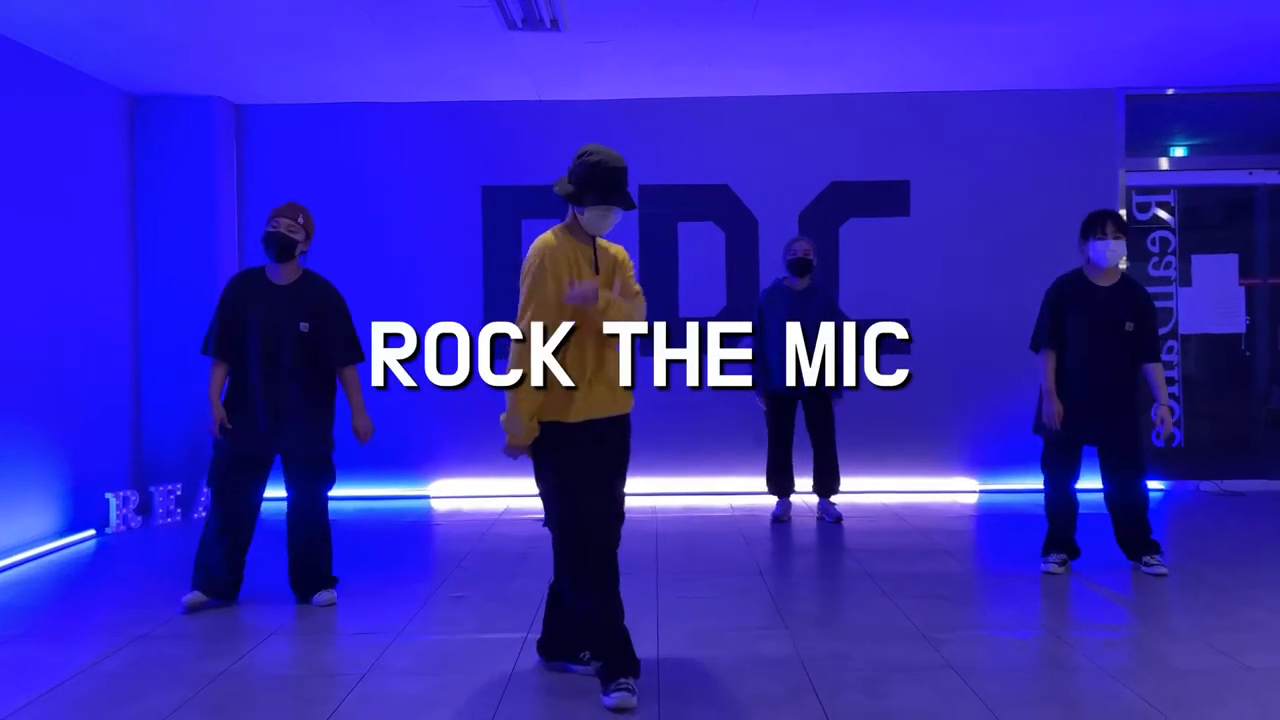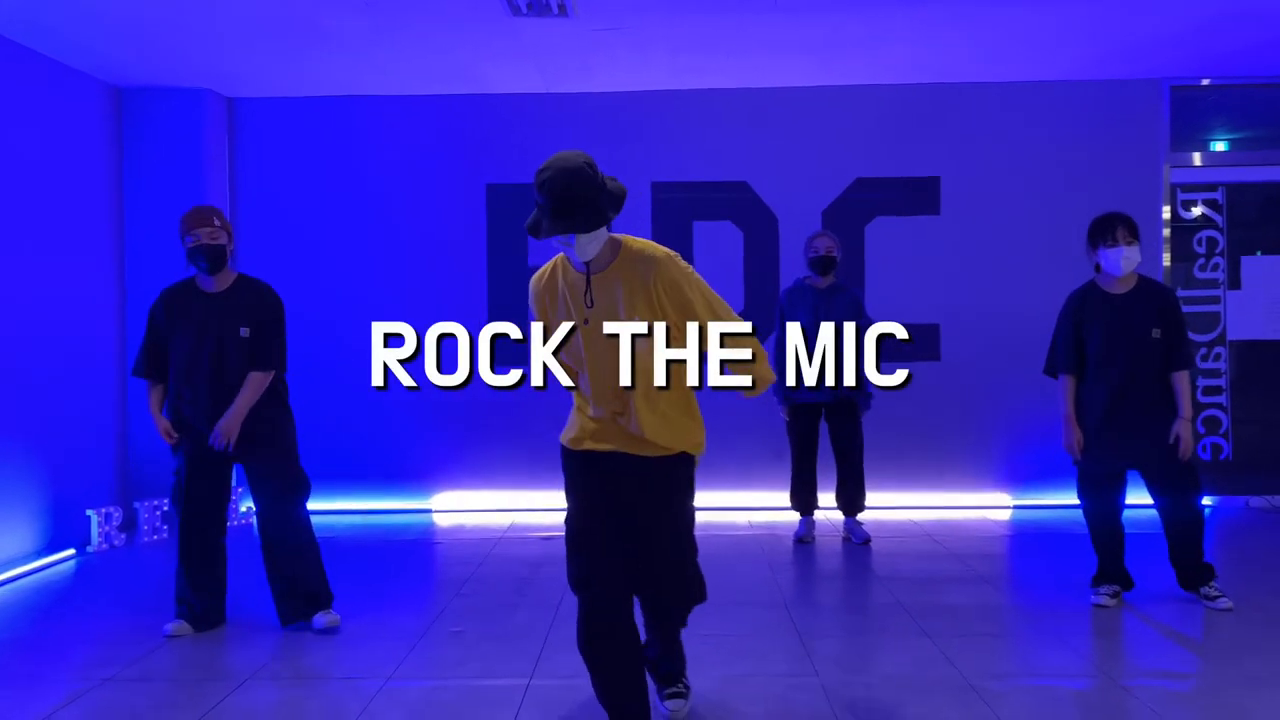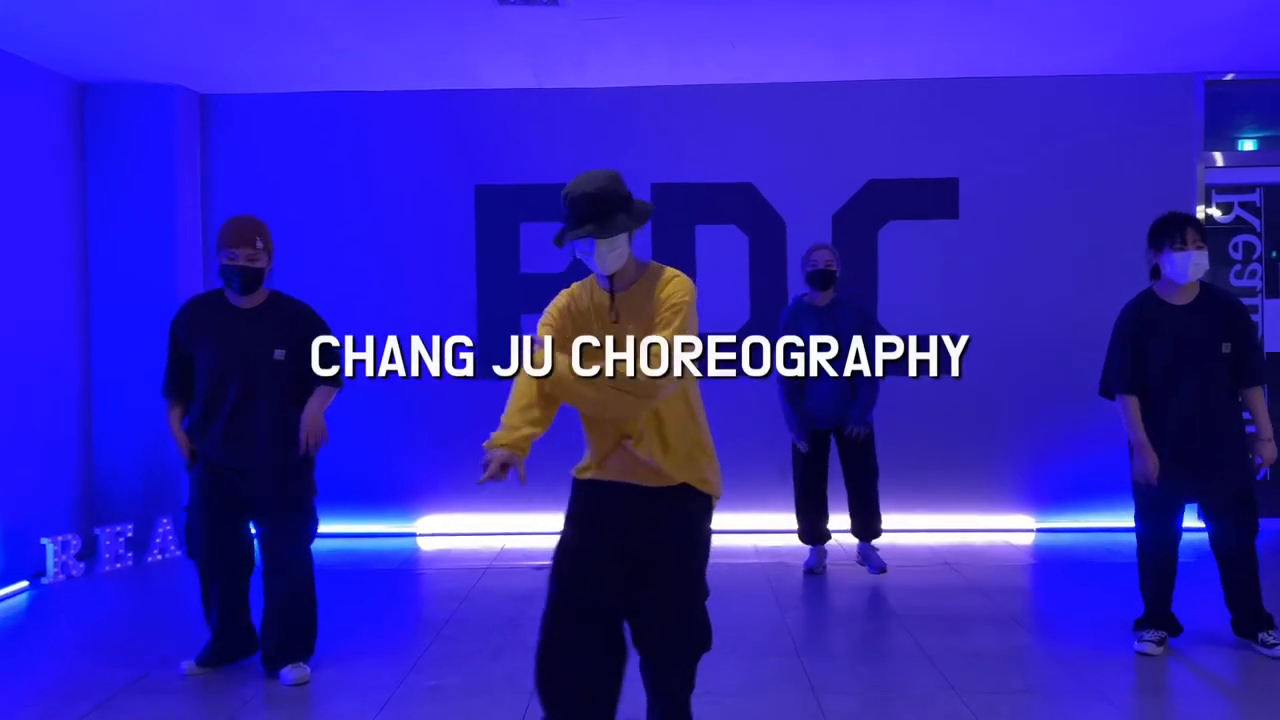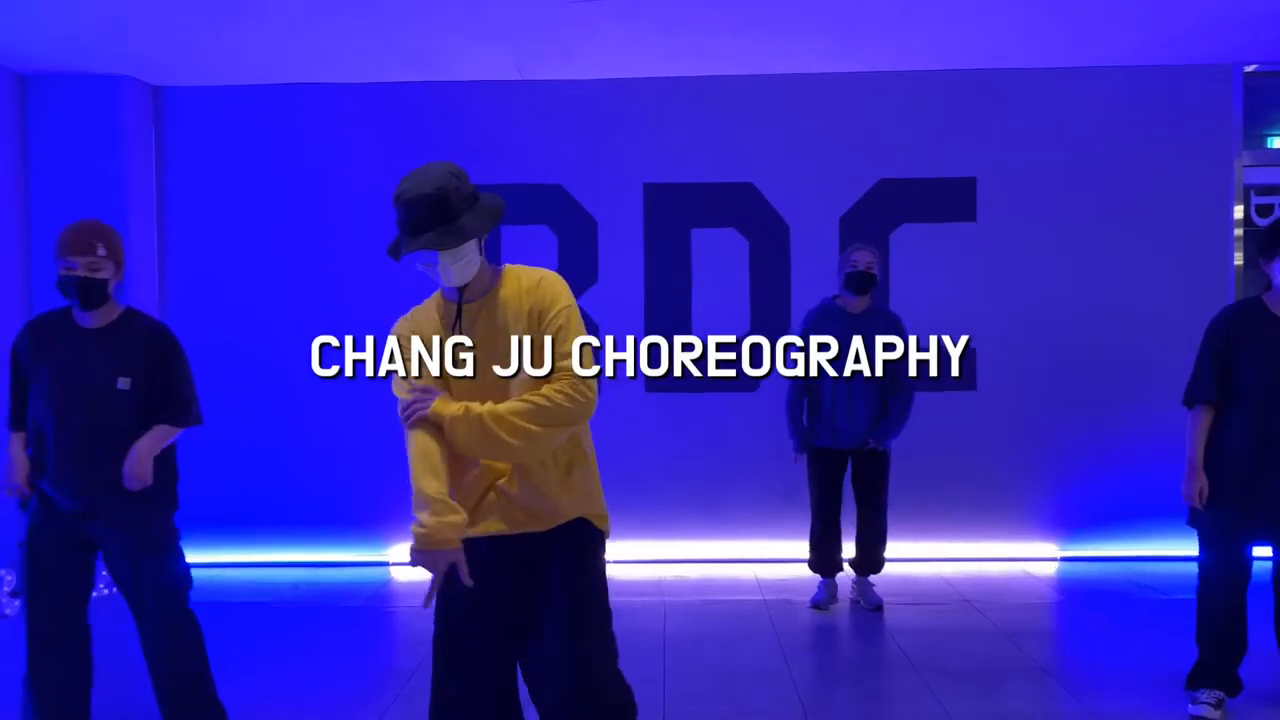
dt=0.7s
person 1, frame 1
left shoulder: (619, 258)
right shoulder: (549, 252)
left elbow: (634, 321)
right elbow: (531, 344)
left wrist: (600, 301)
right wrist: (521, 424)
left hip: (611, 419)
right hip: (561, 424)
left knee: (594, 542)
right knee: (589, 547)
left ankle: (562, 642)
right ankle: (617, 664)
person 1, frame 2
left shoulder: (657, 266)
right shoulder: (545, 286)
left elbow: (722, 328)
left wrist: (756, 374)
left hip: (664, 451)
right hip: (589, 453)
left knee: (669, 585)
right knee: (600, 601)
left ankle: (667, 669)
person 1, frame 3
left shoulder: (672, 289)
right shoulder: (568, 305)
left elbow: (647, 380)
right elbow: (534, 376)
left wrist: (560, 369)
right wrist: (511, 439)
left hip: (675, 485)
right hip: (602, 483)
left knee: (668, 642)
right knee: (569, 640)
person 1, frame 4
left shoulder: (543, 293)
right shoulder: (414, 330)
left elbow: (574, 397)
right elbow: (424, 431)
left wrist: (459, 415)
right wrist: (438, 527)
left hip: (559, 522)
right hip: (475, 537)
person 2, frame 1
left shoulder: (323, 296)
right shoulder: (239, 288)
left elbow: (344, 360)
right elbow: (221, 353)
left wrist: (359, 411)
right wrist: (215, 400)
left hip: (306, 417)
right hip: (246, 413)
left knee: (308, 500)
right knee: (229, 497)
left ankle: (315, 583)
right ankle: (213, 585)
person 2, frame 2
left shoulder: (261, 298)
right shoulder: (170, 303)
left elbow: (266, 367)
right elbow: (155, 368)
left wrist: (235, 416)
right wrist: (157, 412)
left hip: (262, 426)
right hip: (196, 430)
left knee: (284, 512)
right knee: (197, 521)
left ankle: (311, 604)
right ankle: (197, 612)
person 2, frame 3
left shoulder: (298, 318)
right shoulder: (194, 316)
left elbow: (329, 377)
right elbow: (178, 386)
left wrist: (316, 410)
right wrist: (179, 431)
left hip: (281, 461)
right hip: (214, 459)
left knee: (288, 555)
right knee: (213, 553)
left ankle: (288, 653)
right ankle: (228, 643)
person 2, frame 4
left shoulder: (152, 340)
right shoulder: (37, 336)
left elbow: (178, 415)
right elbow: (20, 412)
left wrist: (147, 447)
right wrist: (19, 457)
left hip: (133, 502)
right hip: (56, 501)
left knee: (162, 611)
right knee: (50, 617)
person 3, frame 1
left shoulder: (1136, 295)
right shoulder: (1064, 289)
left elbow: (1150, 355)
right elbow: (1047, 347)
left wrist: (1162, 401)
right wrist: (1050, 395)
left hip: (1117, 404)
right hip: (1066, 402)
left knee: (1127, 478)
right knee: (1058, 477)
left ankle: (1142, 548)
right ankle: (1060, 547)
person 3, frame 2
left shoulder: (1161, 298)
right shoulder: (1080, 303)
left elbow: (1179, 364)
right elbow: (1066, 369)
left wrist: (1184, 417)
right wrist: (1070, 421)
left hip: (1157, 421)
right hip: (1099, 424)
left knee: (1182, 498)
right knee: (1100, 504)
left ankle: (1199, 577)
right ankle: (1111, 578)
person 3, frame 3
left shoulder: (1227, 309)
right shoulder: (1137, 315)
right elbow: (1123, 389)
right wrist: (1140, 447)
left hip: (1224, 447)
right hip: (1161, 453)
left knee: (1237, 535)
right knee: (1156, 537)
right ankle: (1156, 622)
person 3, frame 4
right shoulder: (1234, 323)
right elbow: (1204, 401)
right wrist: (1195, 467)
right hip: (1232, 478)
right knee: (1222, 577)
right ankle: (1213, 678)
person 4, frame 1
left shoulder: (824, 299)
right shoulder: (770, 297)
right elbow: (759, 343)
left wrist: (836, 386)
right wrist: (760, 385)
left hip: (816, 384)
right hip: (779, 386)
left knee: (824, 442)
right knee: (779, 443)
left ankle: (825, 500)
right ankle: (783, 500)
person 4, frame 2
left shoulder: (850, 298)
right shoulder: (790, 297)
right elbow: (781, 349)
left wrist: (863, 395)
right wrist: (782, 394)
left hip: (842, 394)
right hip: (801, 395)
left knee: (850, 457)
right knee: (803, 458)
left ankle: (850, 519)
right ankle: (806, 519)
person 4, frame 3
left shoulder: (856, 313)
right shoulder: (793, 316)
right elbow: (788, 377)
left wrist: (859, 413)
right wrist: (797, 426)
left hip: (853, 418)
right hip: (809, 421)
left knee: (863, 482)
right knee: (809, 486)
left ankle: (867, 545)
right ankle: (817, 548)
person 4, frame 4
left shoulder: (889, 323)
right shoulder: (817, 319)
left elbow: (903, 384)
right elbow: (799, 382)
left wrist: (887, 431)
right wrist: (799, 436)
left hip: (871, 439)
right hip: (826, 438)
left knee: (873, 512)
right knee: (825, 511)
left ankle: (863, 580)
right ankle: (827, 580)
